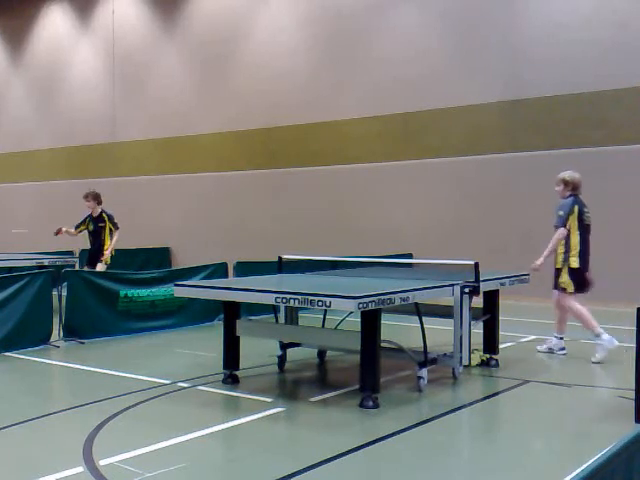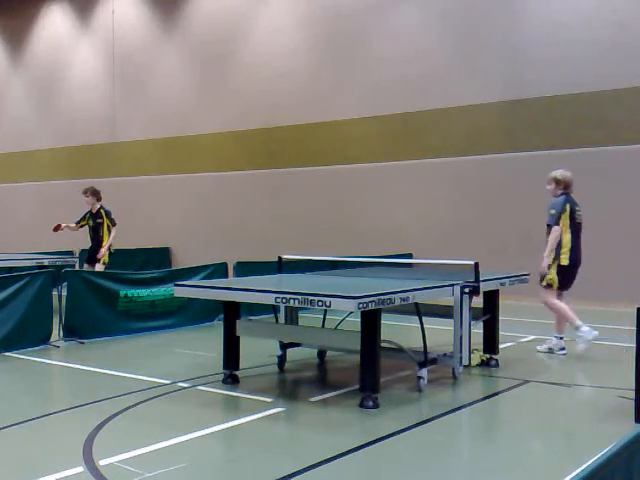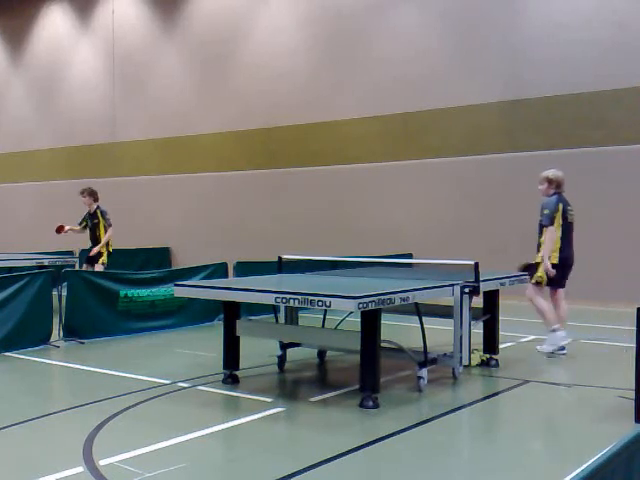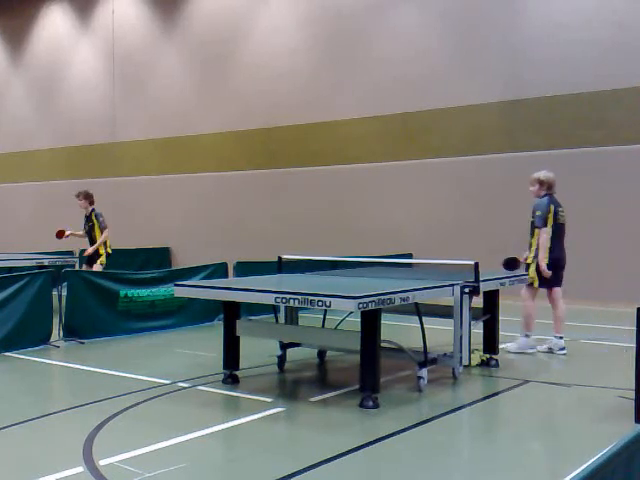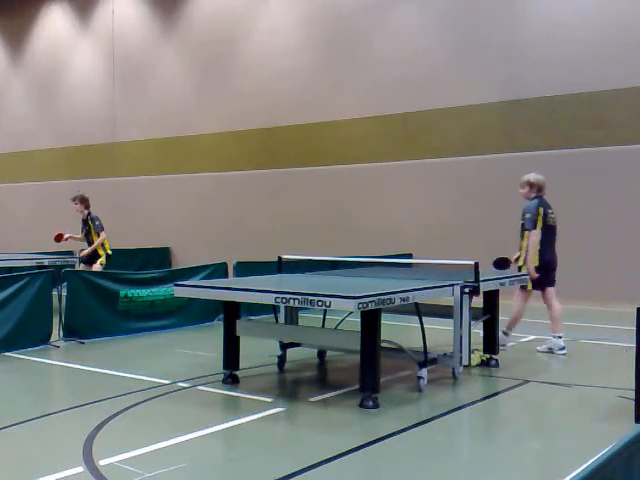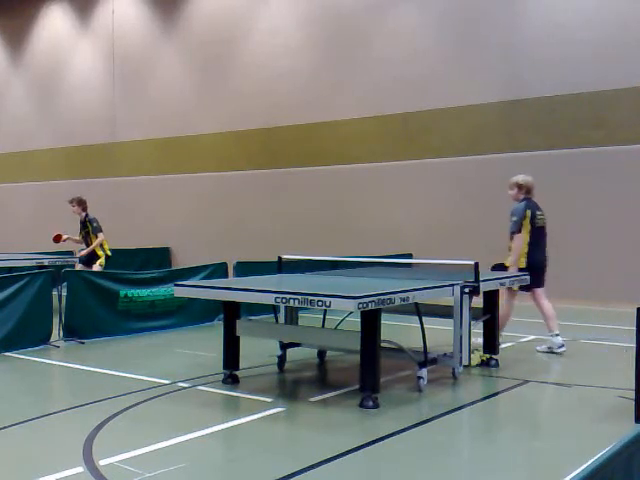
dt=0.1s
person 1, frame 1
left shoulder: (567, 204)
right shoulder: (582, 206)
left elbow: (561, 233)
left wrist: (543, 258)
right wrist: (586, 267)
left hip: (570, 261)
right hip: (580, 261)
left knee: (569, 303)
right knee: (561, 300)
left ankle: (604, 338)
right ankle: (558, 342)
person 1, frame 2
left shoulder: (558, 202)
right shoulder: (574, 205)
left elbow: (556, 232)
left wrist: (545, 258)
left hip: (561, 258)
right hip: (572, 259)
left knee: (547, 297)
right knee: (557, 298)
left ankle: (582, 329)
right ankle: (557, 342)
person 1, frame 3
left shoulder: (550, 203)
right shoulder: (565, 203)
left elbow: (551, 232)
left wrist: (545, 258)
right wrist: (542, 255)
left hip: (552, 258)
right hip: (566, 258)
left knee: (533, 293)
right knee: (557, 297)
left ankle: (557, 332)
right ankle: (557, 340)
person 1, frame 4
left shoulder: (541, 204)
right shoulder: (557, 205)
left elbow: (543, 233)
left wrist: (541, 261)
right wrist: (528, 254)
left hip: (544, 259)
right hip: (558, 258)
left knee: (527, 295)
right knee: (556, 298)
left ankle: (526, 340)
right ankle: (558, 342)
person 1, frame 5
left shoulder: (531, 206)
right shoulder: (547, 207)
left elbow: (532, 236)
left wrist: (529, 263)
right wrist: (520, 254)
left hip: (535, 260)
right hip: (549, 259)
left knee: (521, 298)
right knee: (550, 298)
left ankle: (504, 336)
right ankle: (558, 341)
person 1, frame 6
left shoulder: (519, 209)
right shoulder: (537, 209)
left elbow: (518, 238)
left wrist: (513, 264)
left hip: (522, 262)
right hip: (539, 261)
left knee: (509, 298)
right knee: (540, 298)
right ankle: (556, 339)
